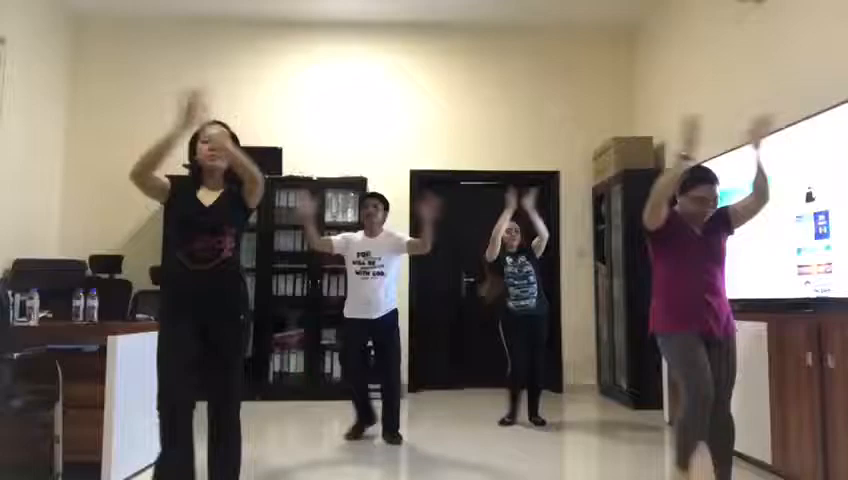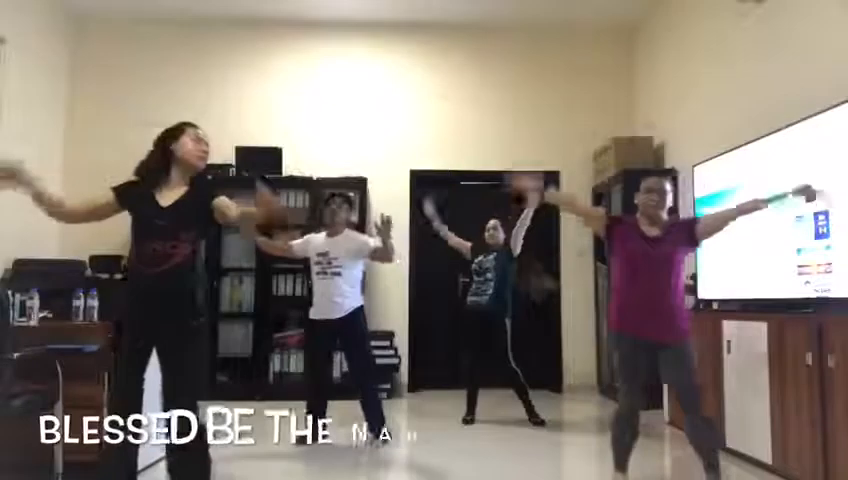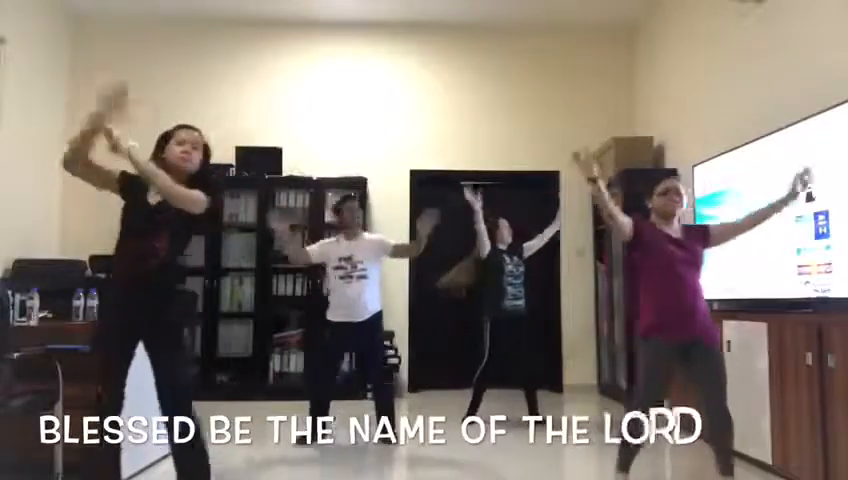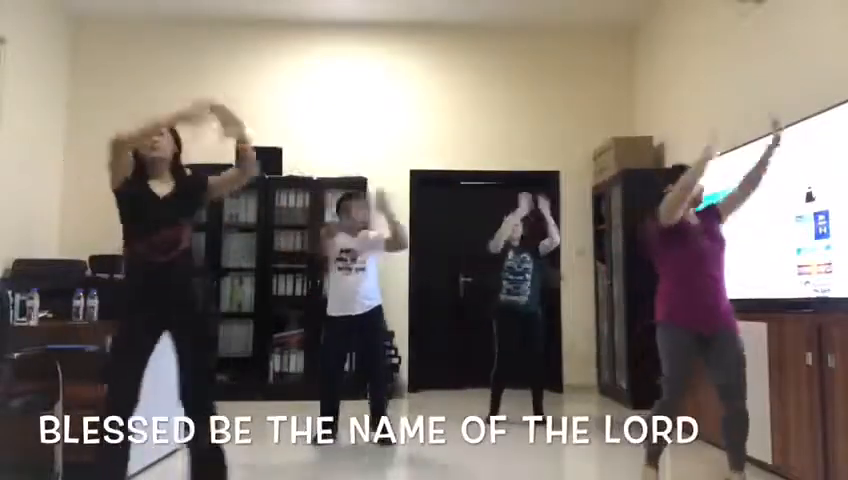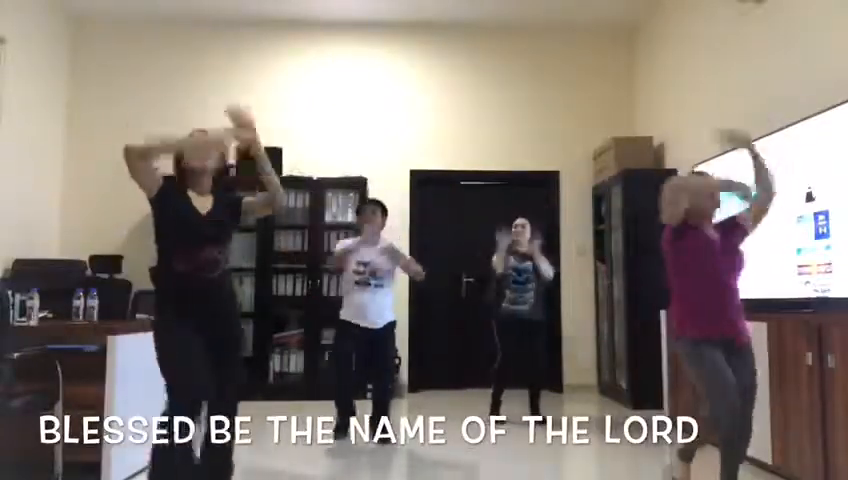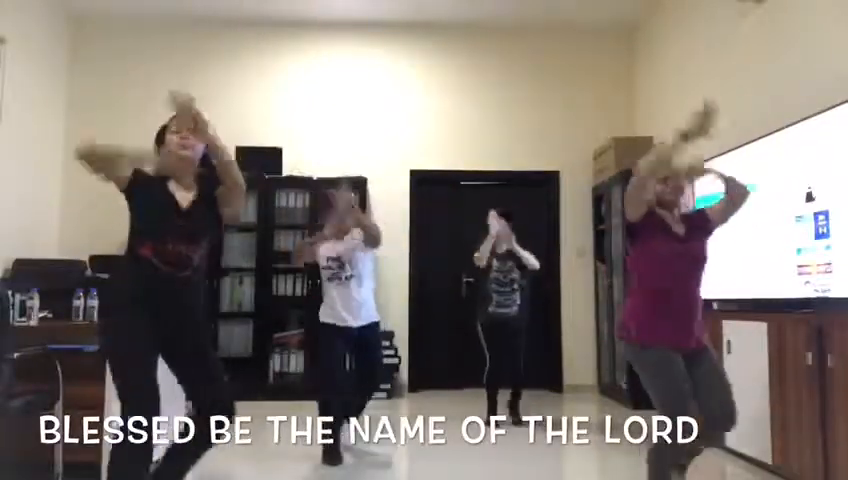
dt=0.7s
person 1, frame 1
left shoulder: (242, 195)
right shoulder: (175, 192)
left elbow: (256, 178)
right elbow: (139, 173)
left wrist: (224, 140)
right wrist: (183, 128)
left hip: (226, 311)
right hip: (179, 310)
left knee: (225, 408)
right knee: (174, 405)
person 1, frame 2
left shoulder: (205, 196)
right shoulder: (134, 192)
left elbow: (237, 216)
right elbow: (68, 212)
left wrist: (256, 214)
left hip: (180, 315)
right hip: (135, 311)
left knee: (181, 411)
right knee: (123, 409)
person 1, frame 3
left shoulder: (198, 197)
right shoulder: (131, 186)
left elbow: (170, 192)
right elbow: (73, 164)
left wrist: (127, 149)
right wrist: (98, 119)
left hip: (161, 310)
right hip: (118, 307)
left knee: (176, 406)
right knee: (106, 407)
person 1, frame 4
left shoulder: (194, 187)
right shoulder: (128, 184)
left elbow: (247, 173)
right elbow: (119, 143)
left wrist: (240, 134)
right wrist: (181, 115)
left hip: (187, 301)
right hip: (141, 301)
left knee: (199, 398)
right knee: (119, 399)
person 1, frame 5
left shoulder: (231, 202)
right shoulder: (166, 193)
left elbow: (275, 199)
right elbow: (133, 153)
left wrist: (255, 145)
right wrist: (189, 141)
left hip: (221, 312)
right hip: (175, 312)
left knee: (224, 405)
right knee: (185, 400)
person 1, frame 6
left shoulder: (215, 199)
right shoulder: (143, 186)
left elbow: (237, 185)
right elbow: (88, 153)
left wrist: (205, 131)
right wrist: (148, 158)
left hip: (186, 318)
right hip: (133, 315)
left knee: (218, 409)
right knee: (141, 418)
person 2, frame 1
left shoulder: (721, 222)
right shoulder: (661, 225)
left elbow: (760, 197)
right elbow: (657, 195)
left wrist: (757, 150)
right wrist: (686, 154)
left hip: (719, 326)
right hip: (676, 327)
left knee: (721, 405)
right knee: (699, 393)
person 2, frame 2
left shoulder: (684, 230)
right shoulder: (617, 229)
left elbow: (733, 213)
right elbow: (579, 206)
left wrist: (783, 195)
right wrist: (538, 190)
left hip: (673, 332)
right hip: (628, 332)
left knee: (693, 404)
right knee: (629, 404)
person 2, frame 3
left shoulder: (697, 234)
right shoulder: (639, 230)
left elbow: (745, 224)
right elbow: (612, 216)
left wrist: (787, 198)
right wrist: (596, 182)
left hip: (700, 331)
right hip: (658, 332)
left knee: (717, 405)
right knee: (645, 404)
person 2, frame 4
left shoulder: (709, 217)
right shoulder: (664, 222)
left elbow: (745, 188)
right elbow: (678, 195)
left wrist: (770, 150)
right wrist: (704, 158)
left hip: (720, 323)
right hip: (678, 324)
left knee: (736, 402)
right knee: (673, 398)
person 2, frame 5
left shoulder: (729, 232)
right shoulder: (678, 234)
left elbow: (766, 198)
right elbow: (673, 186)
left wrist: (752, 152)
right wrist: (723, 183)
left hip: (734, 337)
right hip: (695, 338)
left knee: (743, 414)
right knee: (728, 407)
person 2, frame 6
left shoulder: (697, 223)
right shoulder: (641, 223)
left elbow: (739, 196)
right elbow: (643, 172)
left wrist: (713, 173)
right wrist: (685, 135)
left hip: (691, 339)
right hip: (649, 338)
left knee: (723, 417)
right knee: (676, 422)
person 3, frame 1
left shoulder: (394, 240)
right shoulder: (349, 240)
left elbow: (423, 247)
right elbow: (318, 244)
left wrist: (427, 221)
right wrist: (308, 218)
left hip: (385, 316)
right hip: (355, 316)
left knee: (390, 372)
right knee: (352, 370)
left ankle: (391, 427)
right ankle: (364, 417)
person 3, frame 2
left shoulder: (357, 241)
right shoulder: (312, 241)
left elbow: (387, 257)
right elbow: (279, 248)
left wrist: (385, 237)
right wrist: (254, 235)
left hip: (350, 315)
right hip: (319, 317)
left knee: (363, 371)
right knee: (316, 374)
left ankle: (377, 425)
right ankle: (315, 427)
person 3, frame 3
left shoulder: (375, 242)
right shoulder: (328, 246)
left elbow: (409, 252)
right elbow: (298, 258)
left wrist: (422, 234)
right wrist: (284, 237)
left hip: (369, 320)
right hip: (337, 321)
left knee: (378, 376)
right knee: (322, 375)
left ankle: (386, 427)
right ankle: (315, 427)
person 3, frame 4
left shoulder: (375, 238)
right shoulder: (334, 240)
left elbow: (402, 243)
right elbow: (324, 236)
left wrist: (387, 213)
right wrist: (348, 222)
left hip: (369, 313)
right hip: (337, 315)
left knee: (376, 372)
right knee: (329, 373)
left ankle: (380, 426)
right ankle: (329, 427)
person 3, frame 5
left shoulder: (391, 249)
right shoulder: (348, 245)
left elbow: (418, 274)
right elbow: (334, 262)
left wrist: (400, 259)
right wrist: (358, 244)
left hip: (382, 325)
right hip: (350, 323)
left knee: (383, 379)
right knee: (342, 377)
left ankle: (377, 426)
right ankle: (344, 420)
person 3, frame 6
left shoulder: (362, 238)
right shoulder: (321, 244)
left elbow: (376, 236)
right elbow: (299, 257)
left wrist: (351, 209)
right wrist: (320, 237)
left hip: (366, 323)
right hip: (332, 324)
left knee: (370, 379)
right knee: (331, 383)
left ankle: (345, 415)
right ankle: (332, 442)
person 4, frame 1
left shoulder: (531, 252)
right shoulder: (497, 256)
left elbow: (544, 234)
right elbow: (495, 235)
left wrist: (530, 209)
right wrist: (509, 209)
left hip: (537, 316)
right hip: (511, 318)
left knee: (537, 364)
right knee: (517, 363)
left ankle: (534, 412)
right ankle: (512, 411)
person 4, frame 2
left shoulder: (509, 251)
right shoulder: (474, 250)
left elbow: (521, 227)
right elbow: (449, 237)
left wrist: (531, 205)
right wrist: (433, 217)
left hip: (497, 315)
right hip: (473, 314)
left knee: (507, 361)
right knee: (472, 362)
left ankle: (529, 408)
right ankle: (470, 410)
person 4, frame 3
left shoulder: (518, 252)
right shoulder: (488, 253)
left elbow: (542, 239)
right elbow: (481, 233)
left wrist: (558, 220)
right wrist: (477, 209)
left hip: (520, 317)
right hip: (497, 318)
left knee: (529, 363)
right knee: (490, 364)
left ankle: (533, 411)
right ankle: (471, 411)
person 4, frame 4
left shoulder: (533, 249)
right shoulder: (501, 248)
left elbow: (555, 241)
right elbow: (497, 240)
left wrist: (546, 213)
right wrist: (520, 211)
left hip: (531, 314)
right hip: (506, 312)
left knee: (537, 360)
right knee: (503, 360)
left ankle: (538, 411)
right ankle: (494, 410)
person 4, frame 5
left shoulder: (539, 256)
right shoulder: (505, 253)
left elbow: (549, 275)
right elbow: (497, 268)
left wrist: (536, 255)
right wrist: (501, 249)
left hip: (533, 318)
right hip: (506, 317)
left knee: (535, 363)
right knee: (505, 361)
left ankle: (535, 411)
right ankle: (494, 410)
person 4, frame 6
left shoulder: (518, 255)
right shoulder: (487, 253)
left elbow: (536, 265)
right elbow: (479, 260)
left wrist: (515, 247)
right wrist: (492, 234)
left hip: (515, 319)
right hip: (490, 319)
left knee: (516, 362)
right knee: (494, 361)
left ankle: (514, 407)
right ankle: (491, 412)
